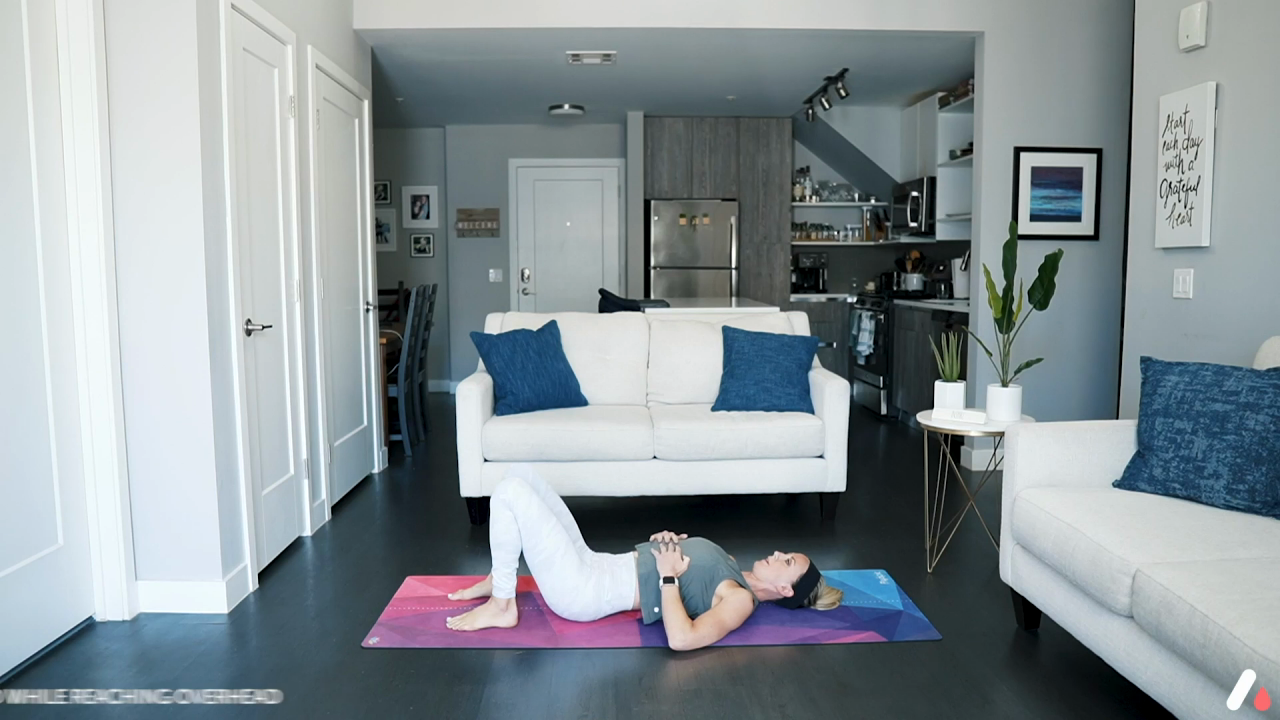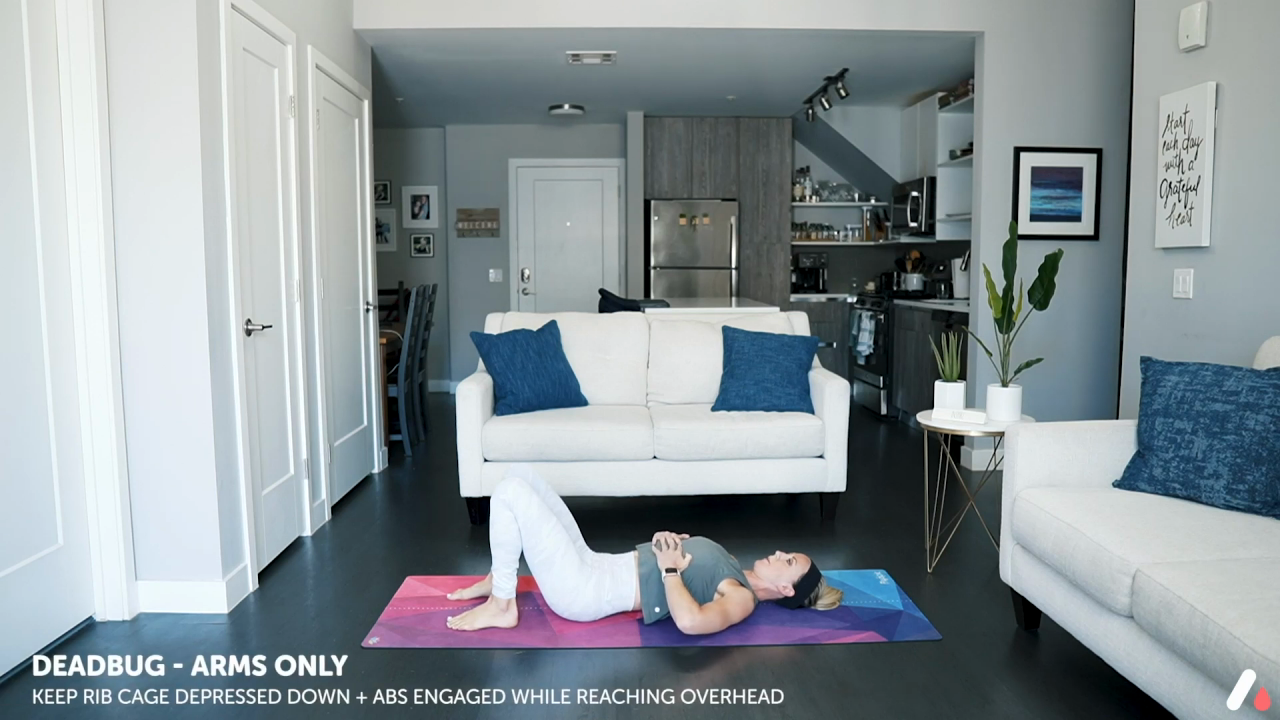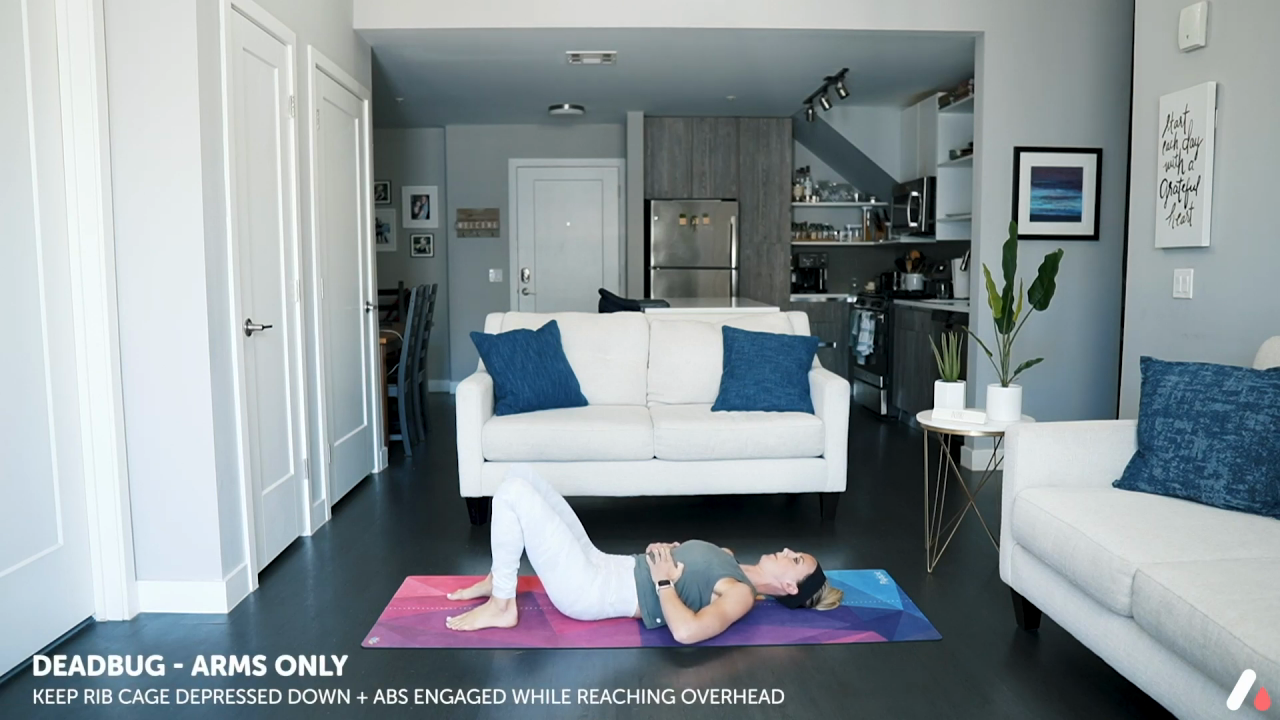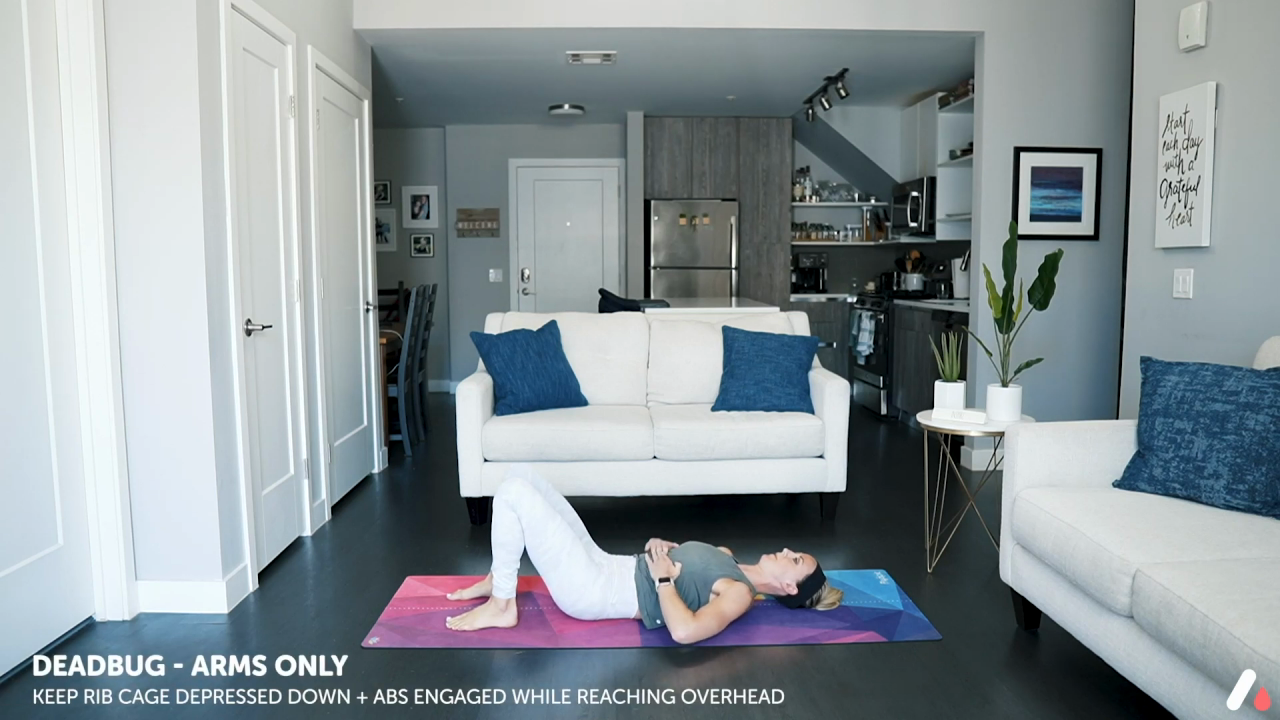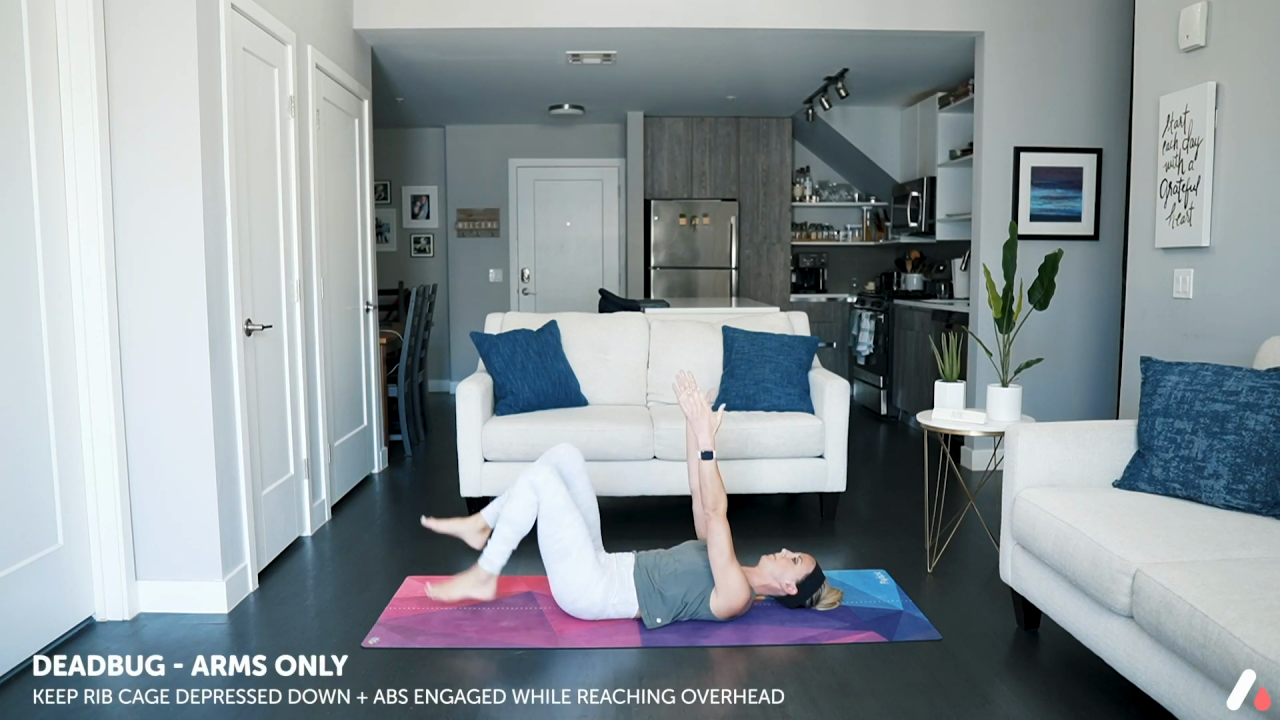
dt=1s
person 1, frame 1
left shoulder: (740, 600)
right shoulder: (733, 572)
left elbow: (681, 639)
left wrist: (668, 576)
right wrist: (668, 541)
left hip: (581, 591)
right hip: (593, 566)
left knee: (511, 491)
right knee: (522, 472)
left ankle: (501, 606)
right ankle: (498, 579)
person 1, frame 2
left shoulder: (741, 599)
right shoulder: (734, 574)
left elbow: (690, 620)
left wrist: (670, 568)
right wrist: (668, 542)
left hip: (581, 592)
right hip: (593, 567)
left knee: (509, 492)
right knee: (520, 472)
left ankle: (502, 606)
right ankle: (498, 579)
person 1, frame 3
left shoulder: (741, 595)
right shoulder: (734, 572)
left elbow: (686, 631)
left wrist: (664, 580)
right wrist: (667, 550)
left hip: (586, 591)
right hip: (599, 566)
left knee: (512, 493)
right knee: (521, 473)
left ankle: (501, 606)
right ankle: (498, 579)
person 1, frame 4
left shoulder: (739, 594)
right shoulder: (730, 562)
left elbow: (683, 631)
left wrist: (663, 579)
right wrist: (665, 549)
left hip: (590, 591)
right hip: (602, 566)
left knee: (514, 492)
right knee: (522, 475)
left ankle: (500, 607)
right ankle: (497, 579)
person 1, frame 5
left shoulder: (736, 594)
right shoulder: (727, 568)
left elbow: (715, 512)
right elbow: (700, 496)
left wrist: (707, 440)
right wrist: (693, 423)
left hip: (588, 591)
right hip: (600, 571)
left knee: (537, 478)
right knee: (564, 454)
left ankle: (483, 577)
right ankle: (481, 525)
